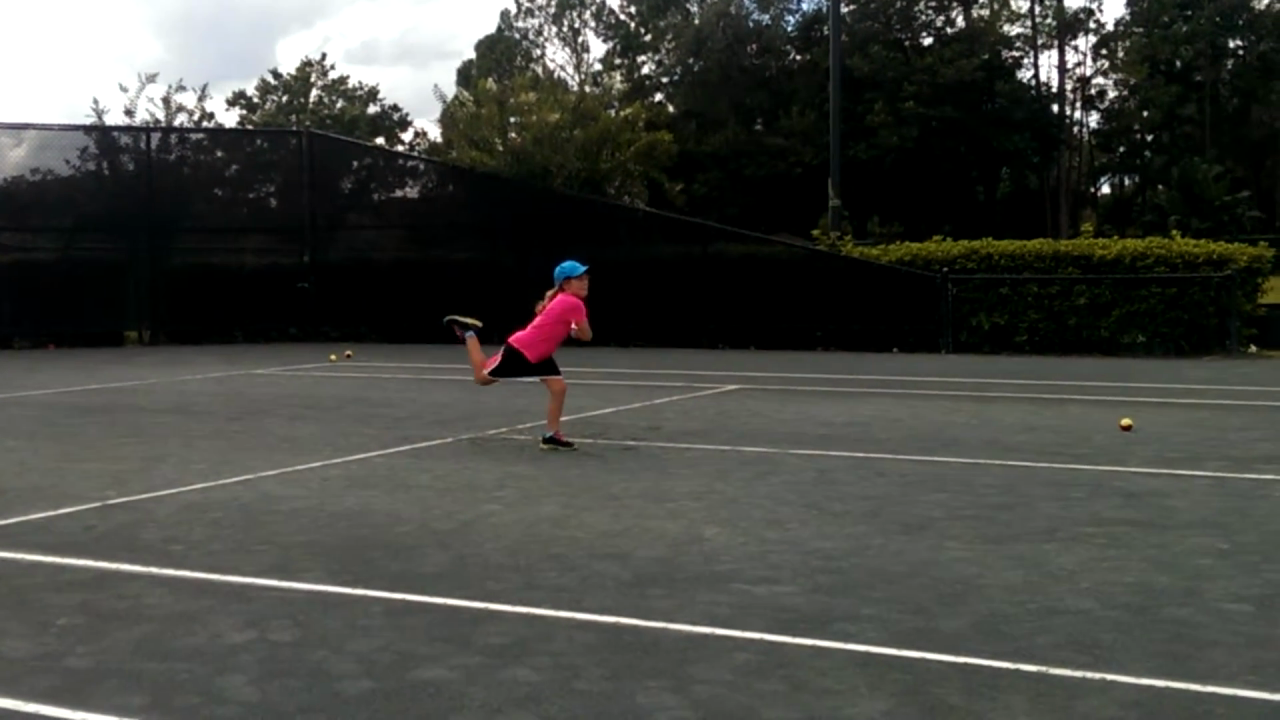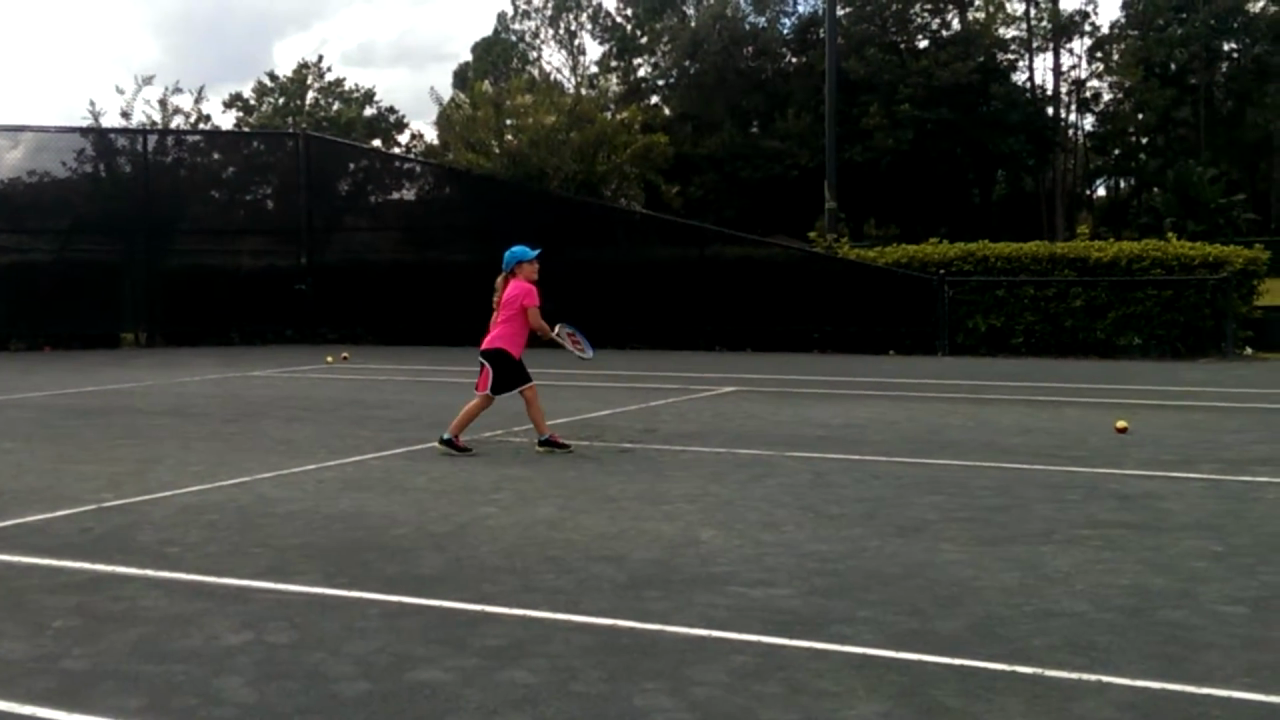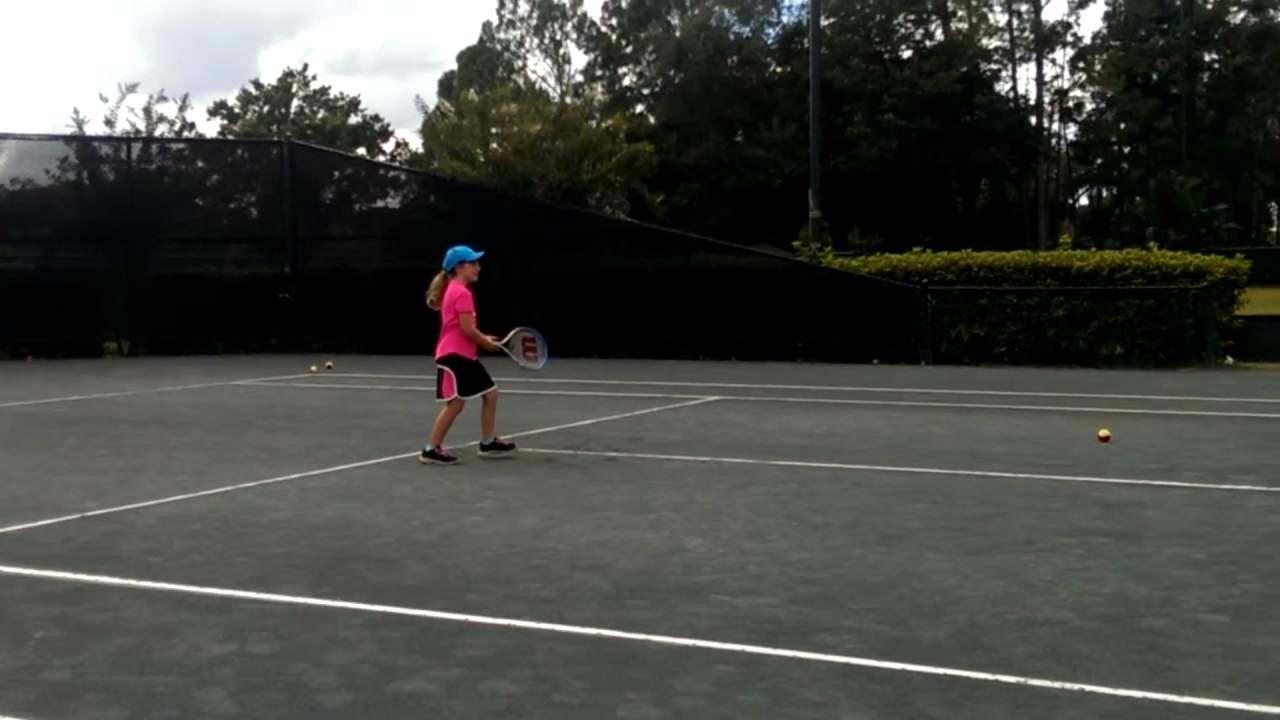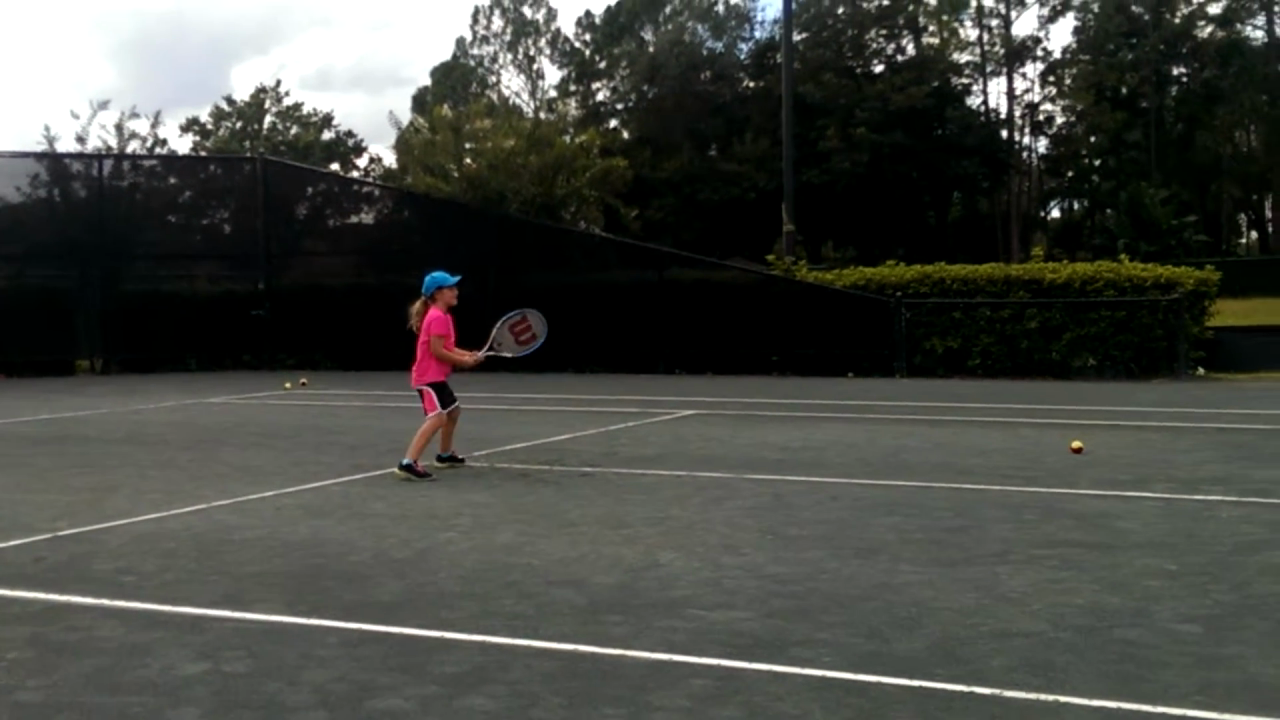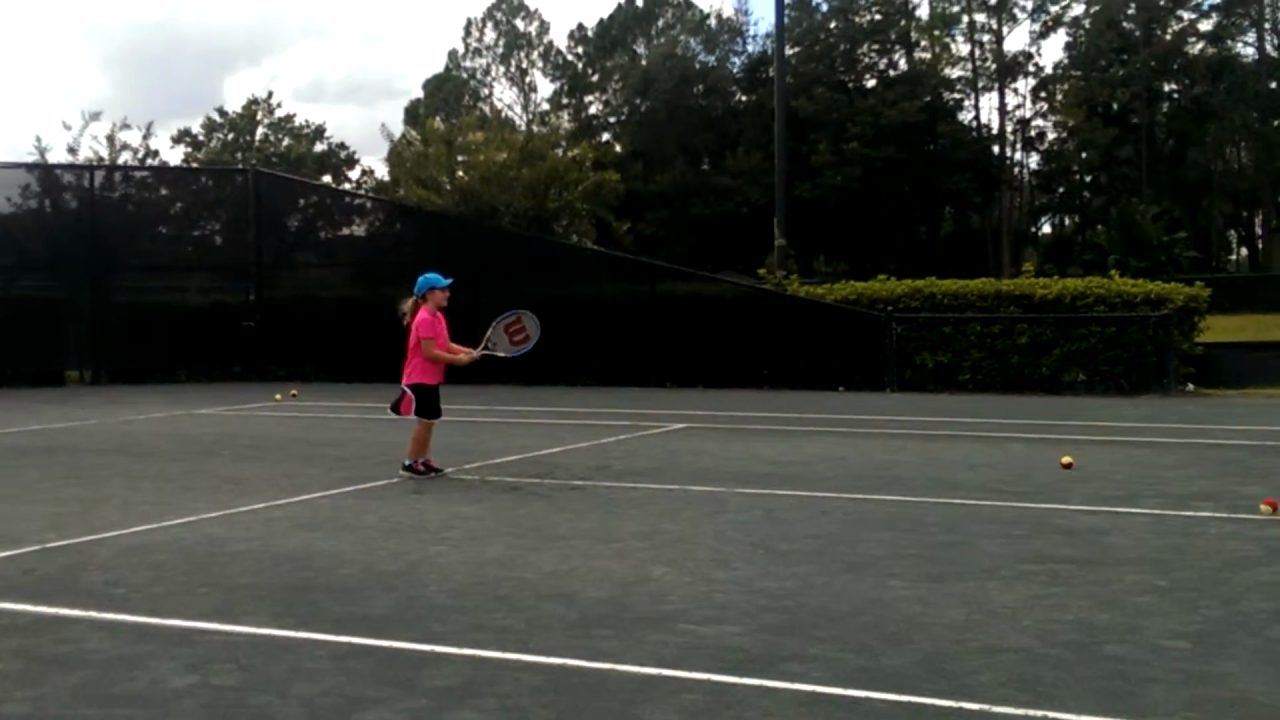
dt=0.4s
person 1, frame 1
left shoulder: (562, 301)
right shoulder: (574, 304)
right elbow: (586, 336)
right wrist: (575, 331)
left hip: (539, 354)
right hip: (520, 350)
left knee: (559, 387)
right knee: (482, 377)
left ankle: (552, 435)
right ankle: (468, 332)
person 1, frame 2
left shoulder: (510, 289)
right shoulder: (527, 289)
left elbow: (494, 322)
right elbow: (535, 322)
right wrist: (547, 332)
left hip: (507, 352)
right hip: (498, 351)
left knee: (530, 393)
right knee: (486, 398)
left ankle: (545, 438)
right ankle: (448, 437)
person 1, frame 3
left shoulder: (452, 291)
right shoulder: (462, 293)
right elbow: (467, 328)
left wrist: (483, 340)
right wrist: (487, 343)
left hip: (465, 356)
right hip: (454, 356)
left knee: (491, 394)
right knee: (455, 403)
left ankle: (489, 442)
right ankle: (431, 450)
person 1, frame 4
left shoulder: (445, 317)
right shoulder: (437, 318)
left elbow: (448, 349)
right elbow: (437, 352)
left wrist: (468, 355)
right wrist: (464, 362)
left hip: (437, 377)
right hip: (430, 378)
left knee: (453, 412)
right knee: (437, 419)
left ankle: (445, 455)
right ankle: (408, 463)
person 1, frame 5
left shoulder: (438, 317)
right shoulder: (425, 320)
left elbow: (445, 344)
right elbow: (429, 352)
left wrist: (465, 351)
right wrist: (458, 360)
left hip: (430, 379)
right hip: (420, 379)
left knee: (428, 420)
right knee: (426, 420)
left ankle: (422, 460)
right ankle: (410, 463)
